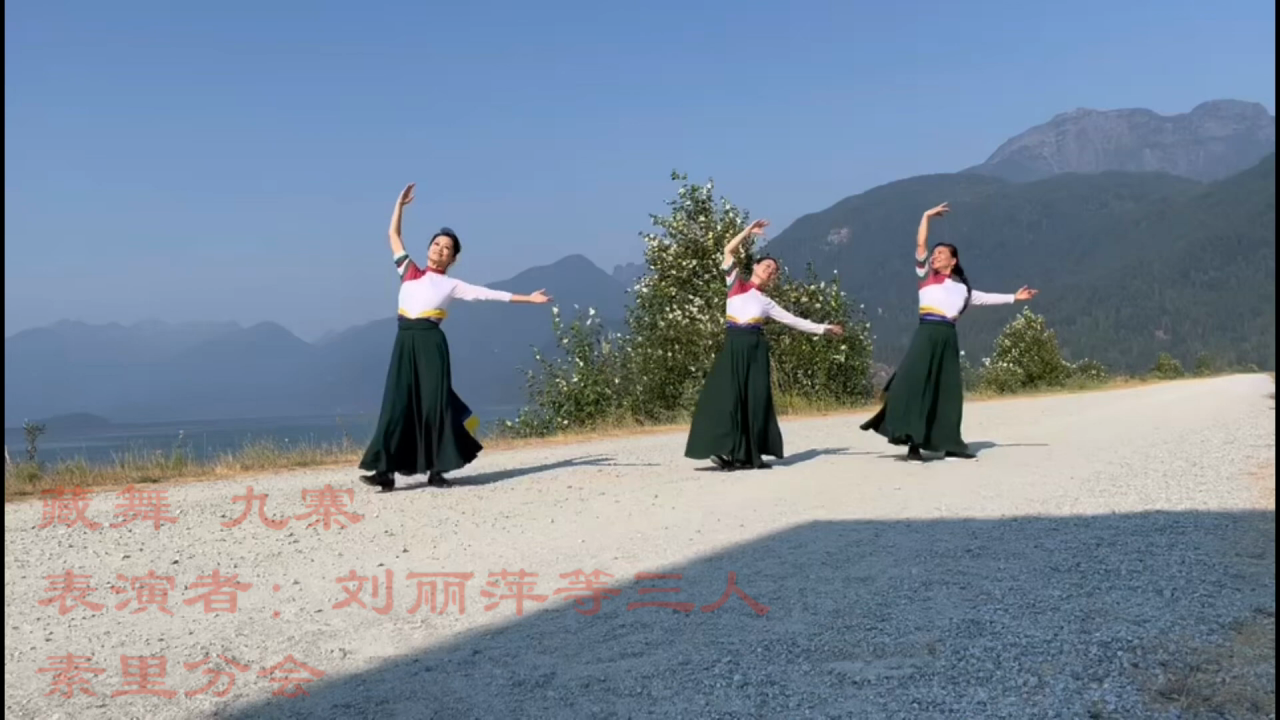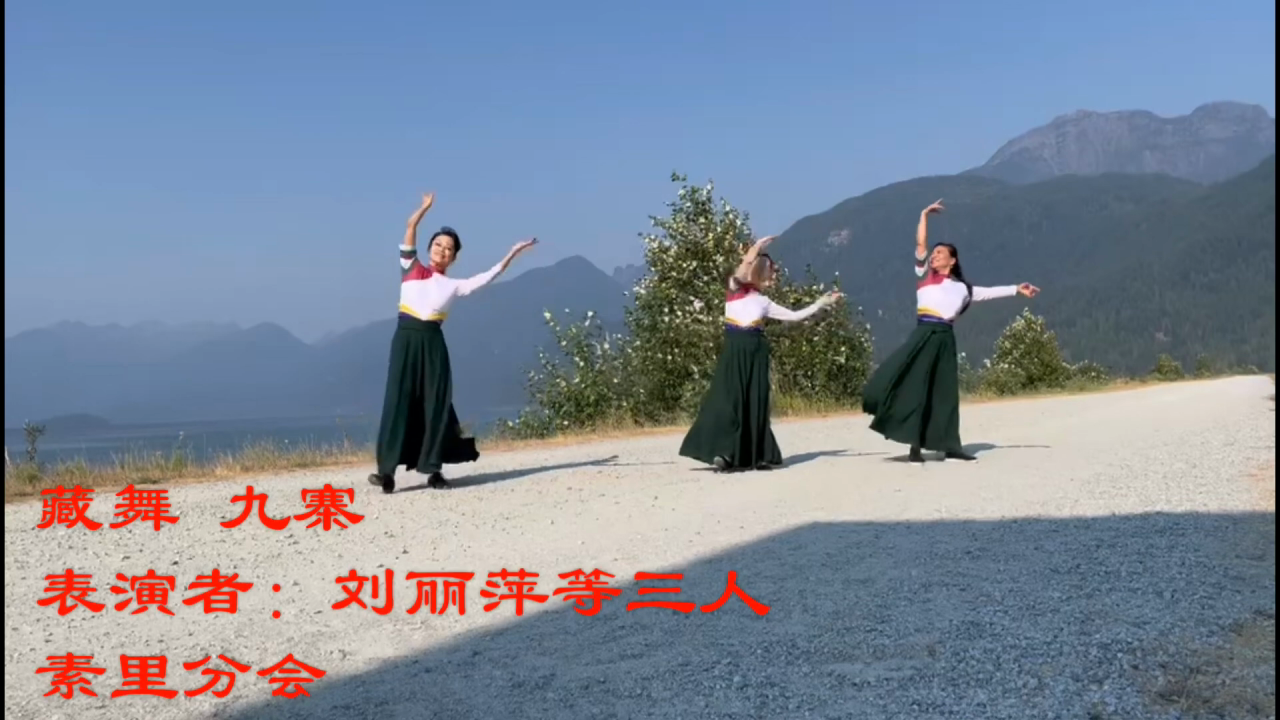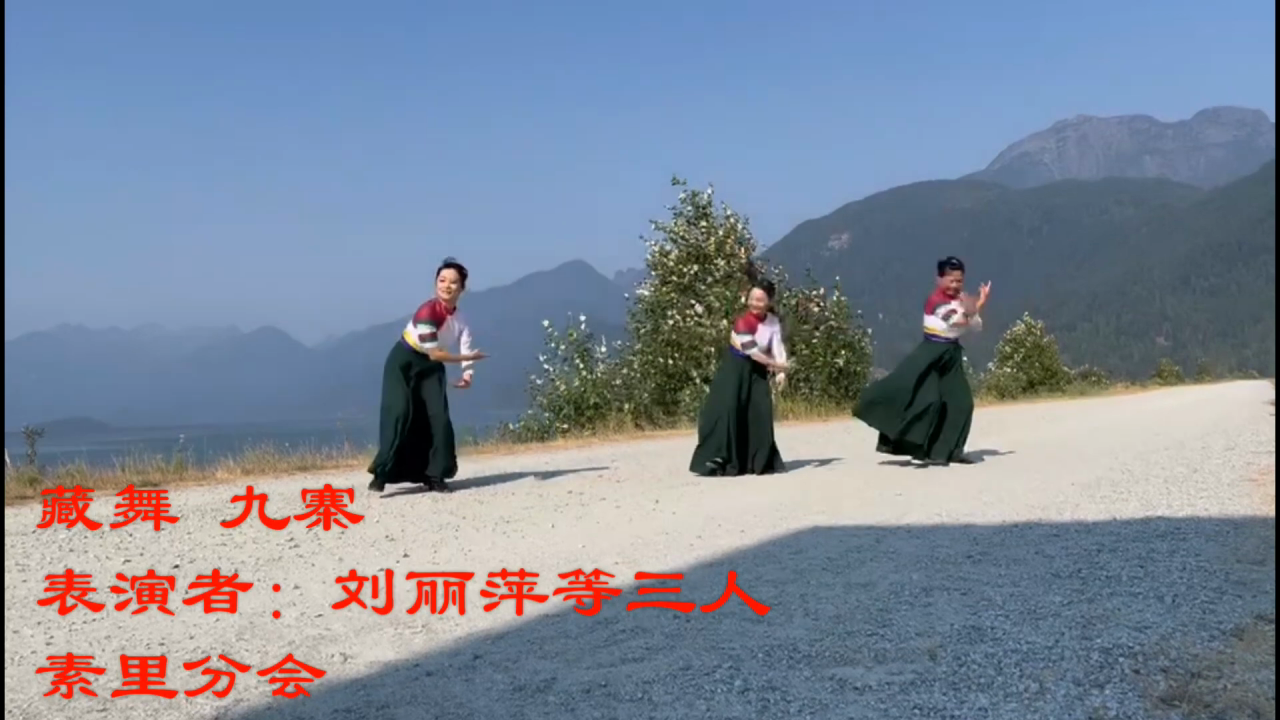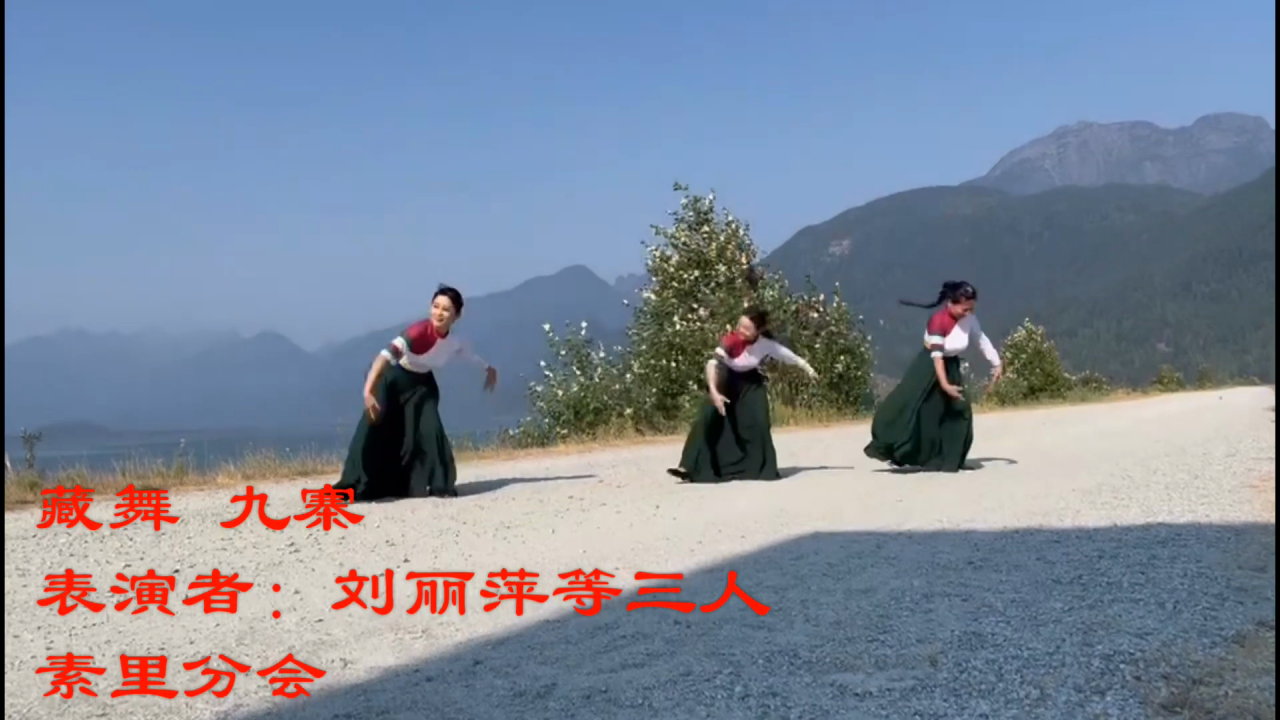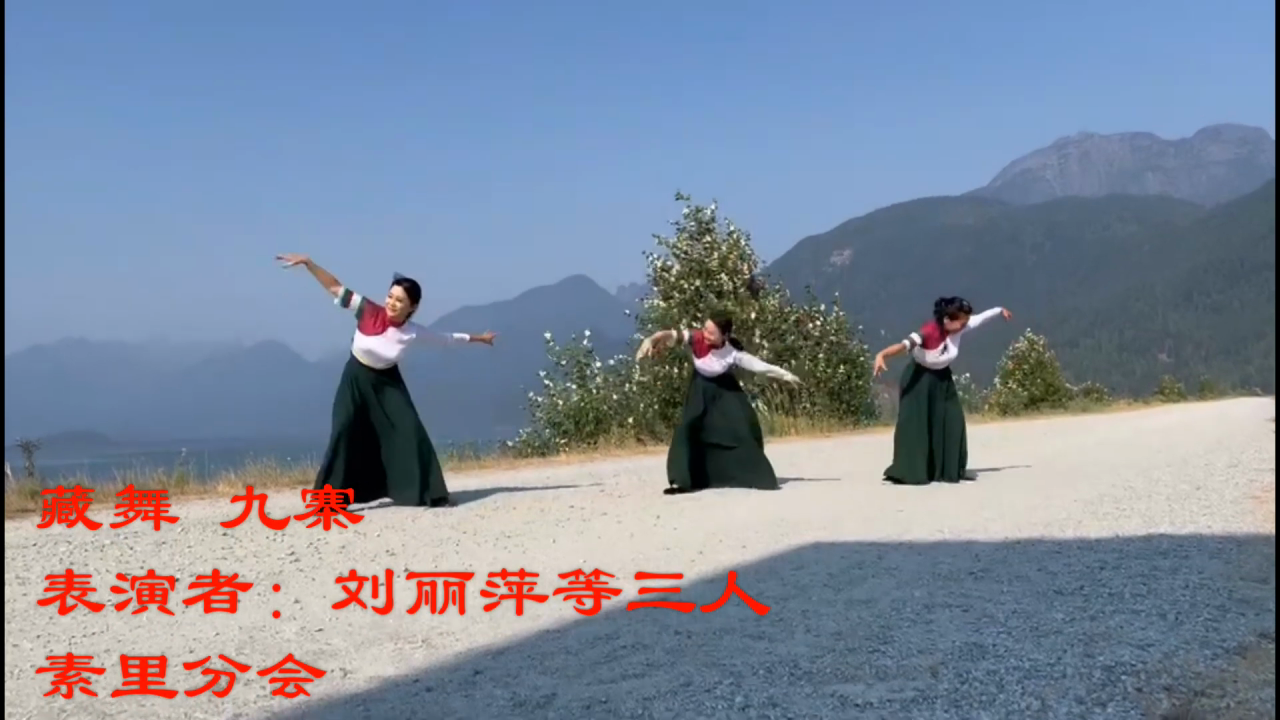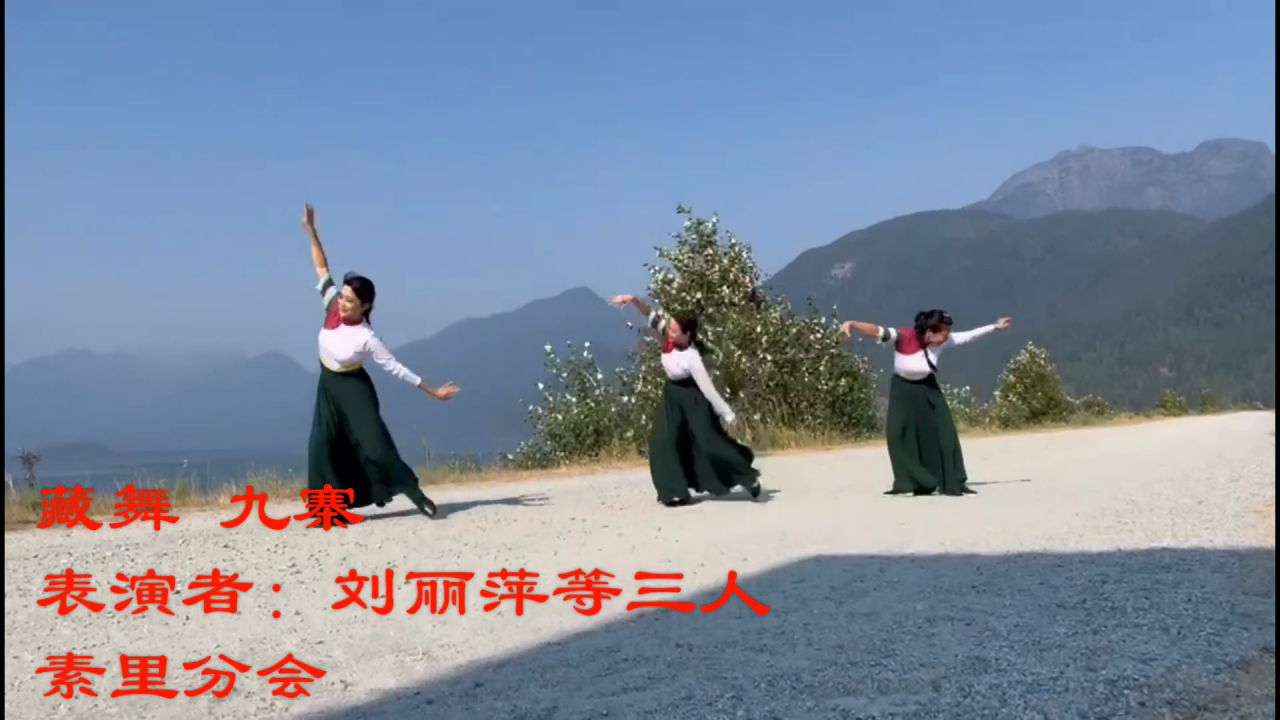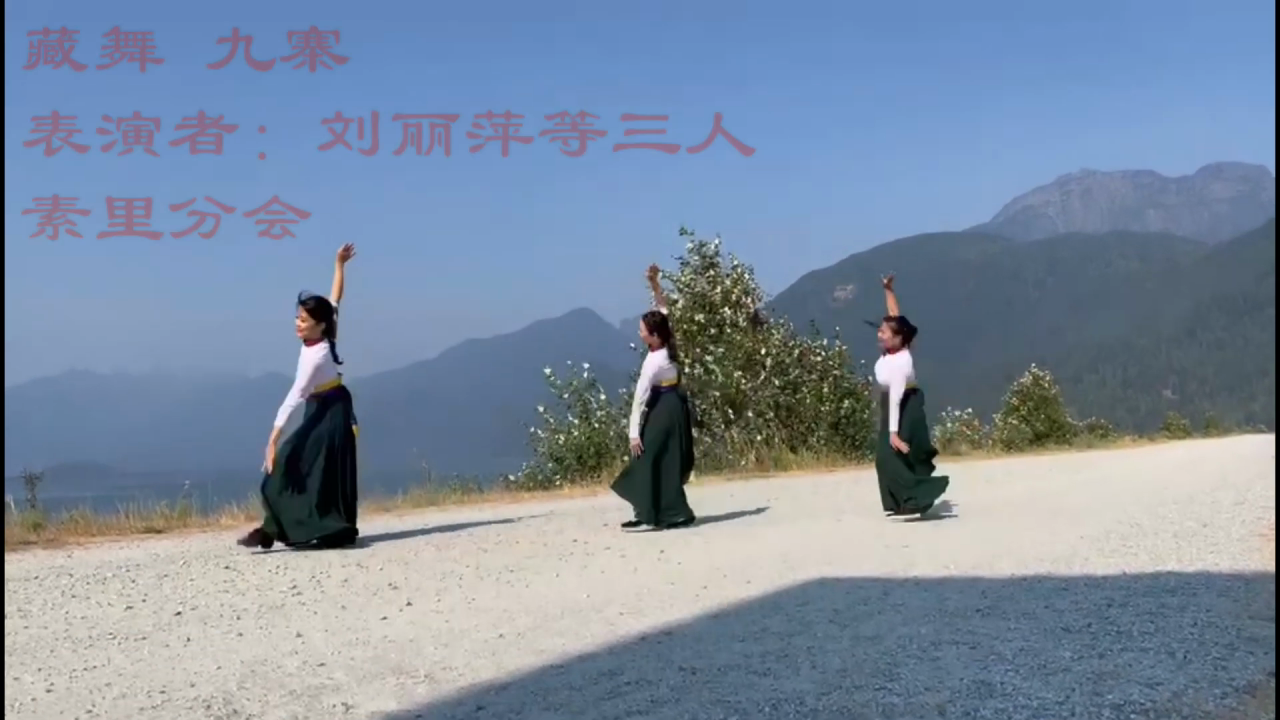
dt=0.3s
person 1, frame 1
left shoulder: (452, 285)
right shoulder: (409, 271)
left elbow: (486, 294)
right elbow: (393, 234)
left wrist: (526, 298)
right wrist: (400, 203)
left hip: (430, 342)
right hip: (404, 342)
left knee: (433, 402)
right knee: (396, 403)
left ankle: (436, 469)
right ankle: (385, 470)
person 1, frame 2
left shoulder: (455, 285)
right shoulder: (412, 270)
left elbow: (487, 277)
right elbow: (409, 233)
left wrist: (513, 252)
right wrist: (424, 208)
left hip: (434, 343)
right hip: (406, 339)
left knee: (435, 405)
right knee: (397, 405)
left ankle: (434, 469)
right ankle: (387, 472)
person 1, frame 3
left shoulder: (460, 320)
right shoulder: (426, 312)
left elbow: (466, 350)
right elbow: (435, 353)
left wrist: (467, 374)
right wrist: (467, 357)
left hip: (430, 368)
right hip: (402, 363)
left knee: (438, 417)
right knee: (399, 414)
left ankle: (435, 476)
right ankle: (382, 473)
person 1, frame 4
left shoulder: (454, 343)
right shoulder: (417, 332)
left elbow: (470, 356)
right elbow: (386, 357)
left wrist: (488, 368)
right wrist: (368, 390)
left hip: (422, 385)
right hip: (393, 380)
left knee: (430, 429)
right knee: (372, 427)
left ankle: (438, 483)
right ankle: (353, 486)
person 1, frame 5
left shoulder: (413, 333)
right shoulder: (370, 313)
left elbow: (445, 339)
right elbow: (335, 287)
left wrist: (477, 338)
right wrist: (307, 262)
left hip: (387, 383)
right hip: (356, 379)
left knee: (410, 432)
right knee: (343, 435)
left ankle: (428, 493)
person 1, frame 6
left shoulder: (366, 338)
right shoulder: (333, 309)
left elbow: (395, 368)
right elbow: (322, 269)
left wrist: (431, 391)
right wrist: (311, 230)
left hip: (354, 388)
right hip: (328, 384)
left knee: (373, 445)
right knee: (322, 447)
left ankle: (415, 493)
person 1, frame 7
left shoulder: (314, 359)
right shoulder: (321, 338)
left elbow: (294, 398)
right elbow: (335, 300)
left wrist: (273, 441)
right wrist: (340, 265)
left hip: (333, 410)
right hip: (326, 407)
left knee: (294, 466)
right knee: (327, 470)
left ankle: (273, 529)
right ankle: (338, 530)
person 2, frame 1
left shoulder: (962, 288)
right shoulder: (927, 276)
left elbow: (985, 299)
right elbow: (920, 246)
left wrist: (1014, 297)
right wrist: (927, 216)
left hip: (948, 337)
right hip: (927, 333)
left knee: (949, 390)
right knee: (916, 381)
left ankle: (950, 445)
right ankle: (914, 443)
person 2, frame 2
left shoulder: (962, 287)
right shoulder: (926, 275)
left elbow: (990, 292)
right elbow: (920, 245)
left wrist: (1016, 289)
right wrist: (924, 215)
left hip: (945, 339)
right hip: (924, 335)
left knee: (945, 393)
right knee: (913, 386)
left ankle: (950, 447)
right ankle: (915, 446)
person 2, frame 3
left shoulder: (964, 299)
right shoulder: (935, 298)
left elbow: (976, 326)
right elbow: (959, 319)
left wrist: (974, 311)
right wrist: (978, 305)
left hip: (951, 354)
right hip: (931, 352)
left knee: (961, 401)
right knee: (904, 389)
left ankle: (950, 452)
person 2, frame 4
left shoulder: (969, 319)
right shoulder: (939, 320)
left elbow: (982, 340)
right elbow: (936, 354)
left wrist: (996, 362)
right wrist: (944, 383)
left hip: (951, 367)
right hip: (928, 366)
left knee: (960, 412)
right knee: (909, 406)
left ankle: (951, 459)
right ankle: (893, 451)
person 2, frame 5
left shoulder: (960, 328)
right shoulder: (929, 332)
left elbow: (979, 318)
right elbow: (905, 344)
left wrist: (999, 310)
right wrist: (881, 355)
left hip: (942, 378)
right hip: (919, 378)
left knee: (952, 422)
right knee: (912, 424)
left ankle: (952, 470)
right ankle: (907, 471)
person 2, frame 6
left shoulder: (942, 341)
right shoulder: (905, 338)
left elbow: (967, 336)
right elbow: (877, 331)
left wrist: (994, 327)
right wrist: (851, 324)
left hip: (926, 392)
right hip: (902, 390)
left knee: (944, 432)
right knee: (898, 435)
left ankle: (954, 483)
right ankle: (909, 482)
person 2, frame 7
left shoulder: (900, 364)
right shoulder: (892, 344)
left elbow: (895, 398)
right elbow: (894, 312)
left wrist: (893, 431)
right wrist: (888, 290)
left hip: (906, 408)
right hip: (892, 404)
left knee: (891, 455)
right knee: (886, 455)
left ankle: (915, 499)
right ankle: (904, 502)
person 3, frame 1
left shoulder: (766, 302)
right shoulder: (735, 283)
left elbow: (793, 321)
right elbow: (728, 251)
left wrist: (823, 328)
right wrist: (749, 230)
left hip: (755, 348)
right hip: (733, 347)
left knee: (755, 399)
right knee: (727, 397)
left ankle: (750, 455)
right ankle: (727, 452)
person 3, frame 2
left shoulder: (763, 300)
right shoulder: (735, 287)
left elbow: (792, 316)
right elbow: (743, 270)
left wrist: (821, 303)
right wrist: (758, 245)
left hip: (757, 351)
right hip: (733, 348)
left knee: (756, 403)
right knee: (729, 400)
left ankle: (754, 456)
right ankle: (727, 453)
person 3, frame 3
left shoulder: (773, 321)
right shoulder: (743, 321)
left elbow: (778, 350)
right elbow: (752, 352)
left wrist: (780, 372)
right wrist: (776, 365)
left hip: (757, 371)
right hip: (734, 367)
left knee: (760, 412)
right knee: (724, 408)
left ankle: (762, 461)
right ankle: (719, 459)
person 3, frame 4
left shoulder: (766, 344)
right shoulder: (730, 340)
left elbow: (786, 356)
right elbow: (713, 362)
left wrist: (806, 367)
right wrist: (714, 391)
left hip: (750, 384)
right hip: (726, 380)
left knee: (758, 423)
right knee: (708, 419)
left ankle: (763, 468)
right ankle: (687, 468)
person 3, frame 5
left shoulder: (733, 353)
right shoulder: (696, 339)
left elbow: (760, 365)
right elbow: (672, 335)
left wrist: (784, 375)
right wrist: (650, 340)
left hip: (725, 390)
right hip: (700, 388)
left knee: (743, 432)
right knee: (686, 429)
left ankle: (760, 476)
right ankle: (680, 481)
person 3, frame 6
left shoulder: (692, 358)
right shoulder: (669, 338)
left elbow: (708, 389)
right elbow: (651, 314)
left wrist: (727, 415)
right wrist: (633, 300)
left hip: (692, 396)
right hip: (672, 393)
left knee: (709, 443)
right knee: (662, 443)
left ankle: (748, 477)
right ankle: (677, 492)
person 3, frame 7
left shoulder: (654, 362)
right shoulder: (667, 342)
left elbow: (640, 397)
right elbow: (663, 307)
left wrist: (634, 432)
right wrist: (654, 282)
left hip: (666, 407)
right hip: (673, 403)
left knee: (649, 459)
right knee: (667, 460)
left ankle: (648, 514)
right ankle: (676, 512)
